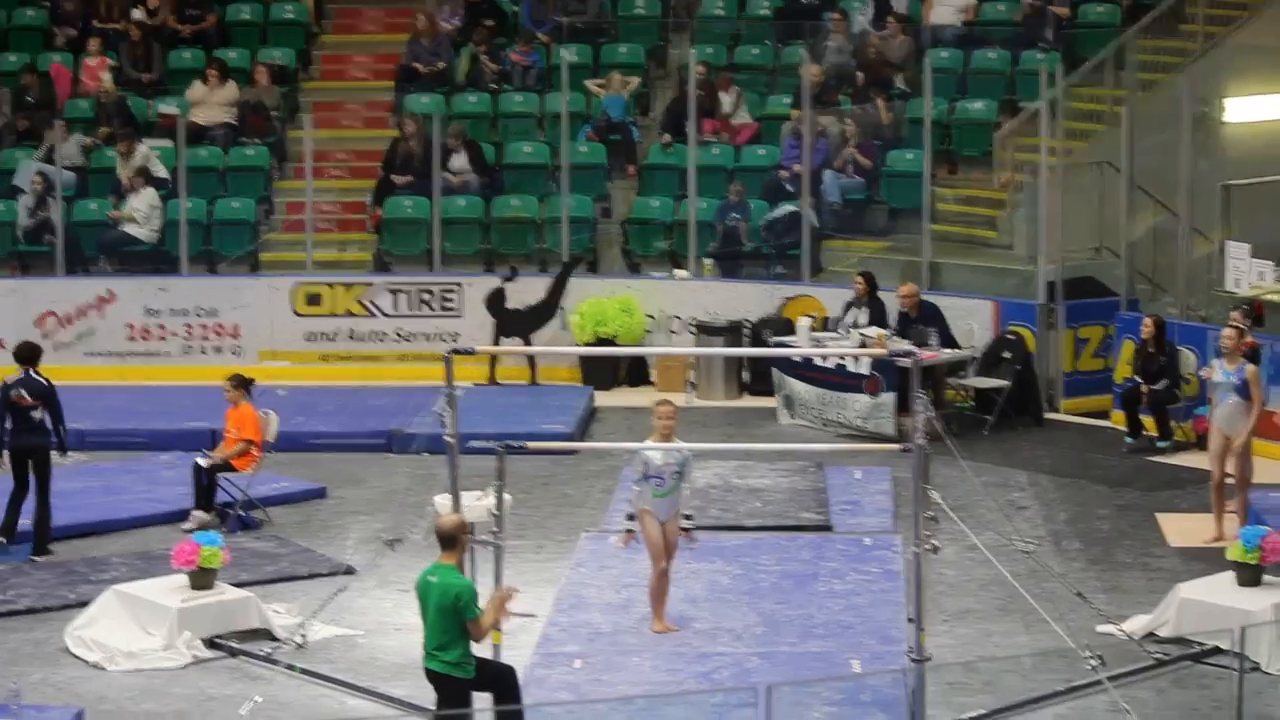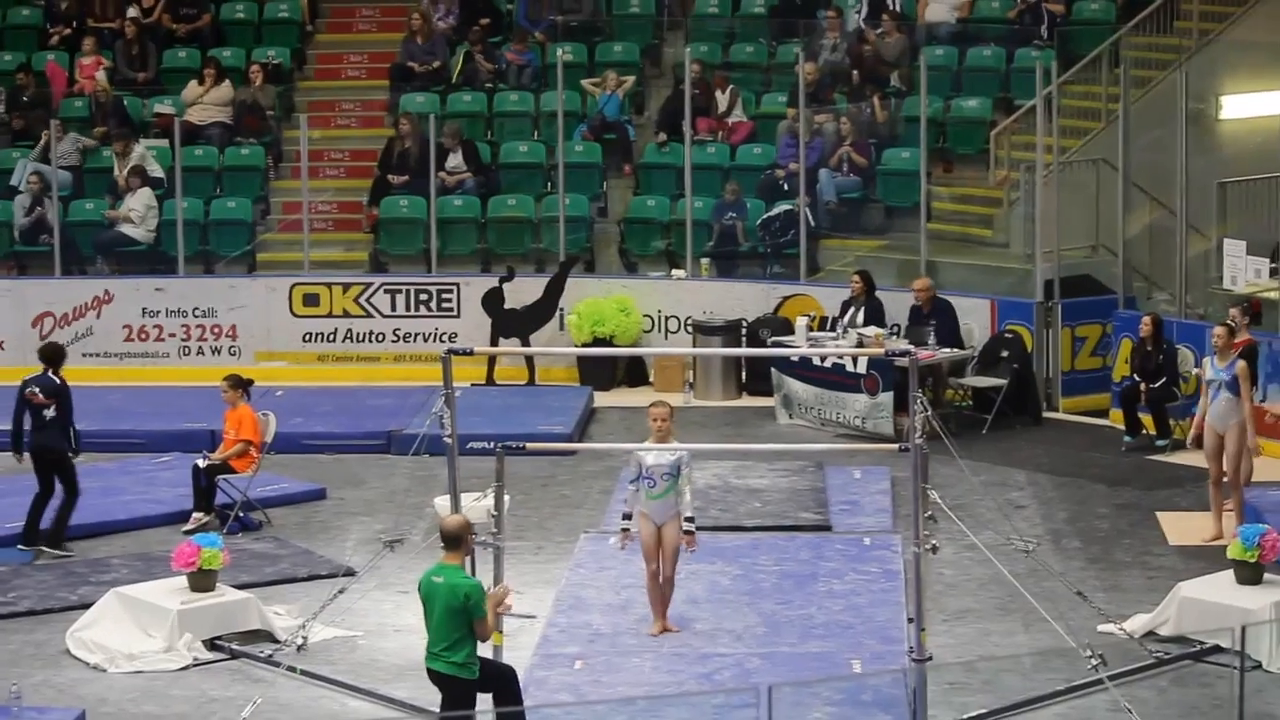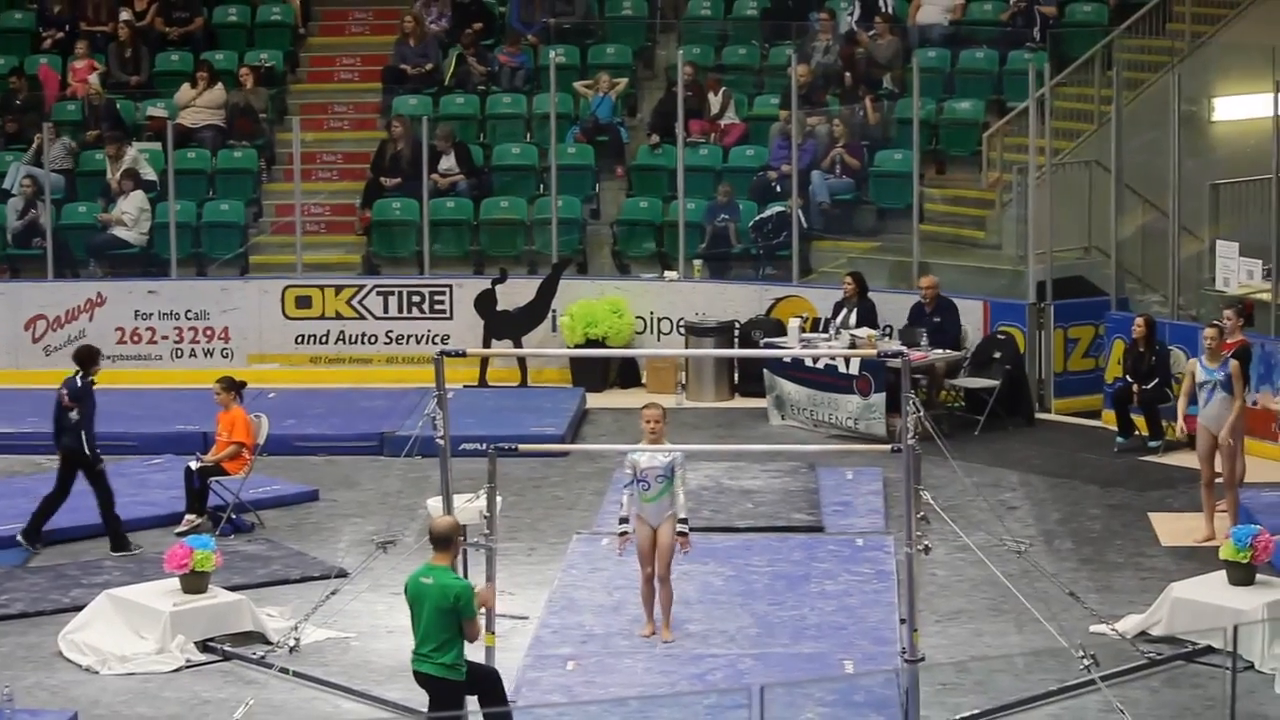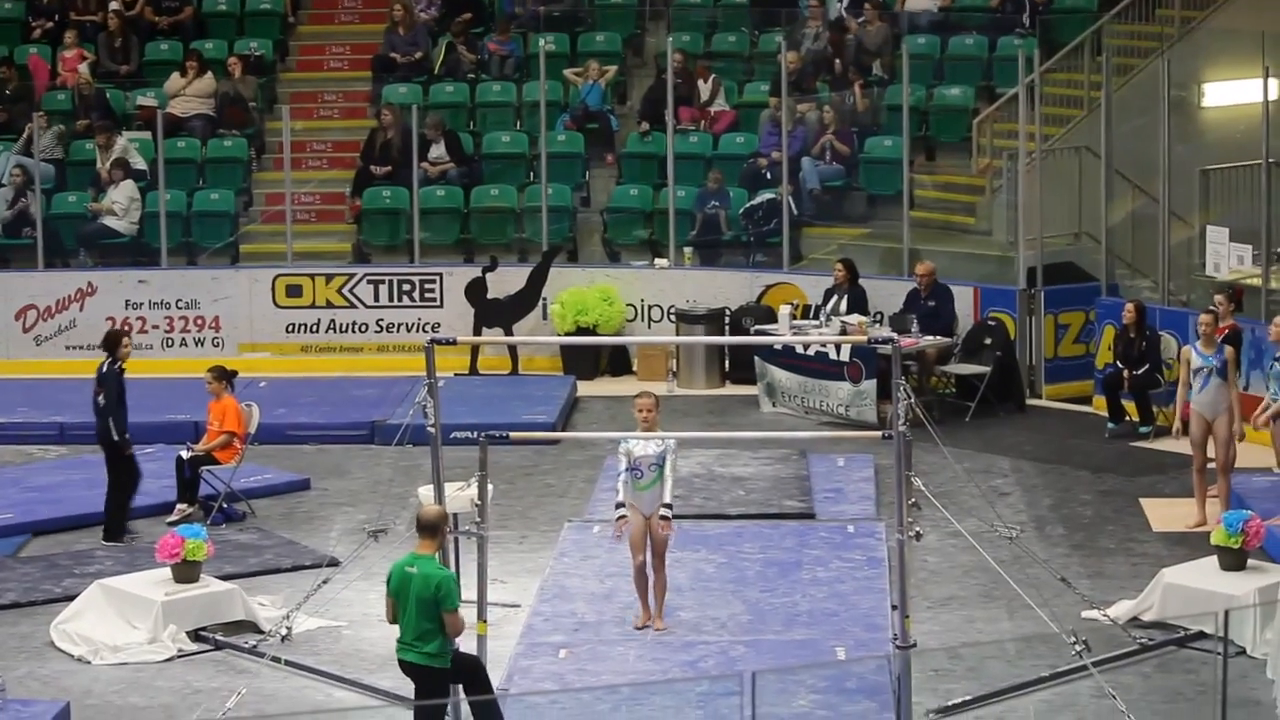
dt=0.3s
person 1, frame 1
left shoulder: (683, 451)
right shoulder: (645, 451)
left elbow: (684, 488)
right elbow: (637, 487)
left wrist: (686, 523)
right wrist: (630, 525)
left hip: (671, 514)
right hip: (649, 513)
left knee: (665, 568)
right knee: (659, 567)
left ankle: (661, 617)
right ankle: (656, 618)
person 1, frame 2
left shoulder: (680, 453)
right shoulder: (640, 453)
left elbow: (686, 489)
right elbow: (632, 488)
left wrist: (689, 527)
right wrist: (626, 524)
left hip: (671, 516)
right hip: (646, 516)
left knee: (669, 573)
right knee: (652, 571)
left ankle: (665, 616)
right ankle: (657, 620)
person 1, frame 3
left shoulder: (674, 454)
right shoulder: (633, 455)
left elbow: (679, 490)
right elbow: (628, 492)
left wrist: (683, 528)
right wrist: (624, 527)
left hip: (666, 518)
right hip: (642, 518)
left knee: (663, 574)
right knee: (647, 574)
left ankle: (666, 626)
right ankle: (649, 621)
person 1, frame 4
left shoulder: (667, 442)
right shoulder: (627, 443)
left elbow: (668, 478)
right elbow: (622, 478)
left wrist: (666, 512)
right wrist: (620, 512)
left hip: (658, 508)
right hip: (635, 508)
left knee: (658, 565)
right knee: (638, 563)
left ankle: (658, 614)
right ankle: (645, 611)
person 2, frame 1
left shoulder: (1249, 370)
right shoulder: (1215, 365)
left elbow: (1257, 405)
left wrist: (1246, 435)
left hip: (1240, 429)
right hip: (1218, 427)
left knee: (1240, 481)
right knee: (1216, 480)
right ankle: (1218, 529)
person 2, frame 2
left shoulder: (1240, 366)
right shoulder: (1207, 363)
left elbow: (1247, 401)
left wrist: (1251, 434)
right wrist: (1195, 425)
left hip: (1233, 424)
right hip: (1211, 424)
left knee: (1233, 478)
right knee: (1214, 477)
left ankle: (1239, 527)
right ankle: (1217, 527)
person 2, frame 3
left shoulder: (1232, 365)
right shoulder: (1194, 364)
left elbow: (1239, 400)
right elbow: (1184, 395)
left wrist: (1228, 428)
right wrist: (1180, 419)
left hip: (1227, 425)
right hip: (1204, 425)
left knee: (1229, 479)
right knee: (1206, 479)
left ankle: (1233, 528)
right ankle: (1209, 528)
person 2, frame 4
left shoulder: (1227, 352)
right shoulder: (1188, 351)
left elbow: (1233, 387)
right elbow: (1183, 385)
left wrist: (1238, 420)
right wrist: (1177, 418)
left hip: (1222, 412)
right hip: (1198, 411)
left knee: (1223, 464)
right knee: (1199, 465)
left ankle: (1224, 514)
right ankle: (1200, 514)
person 3, frame 1
right shoulder: (45, 385)
right elbow: (57, 417)
right wrist: (62, 444)
right hip: (40, 444)
left knee: (20, 489)
right knee: (42, 496)
right ankle: (39, 548)
person 3, frame 2
left shoulder: (27, 383)
right shoulder: (59, 385)
left elbow: (18, 417)
right elbow: (67, 420)
left wrist: (16, 446)
right wrist: (74, 447)
left hip: (36, 444)
right hip: (55, 445)
left knee: (45, 489)
right knee: (71, 491)
left ankle: (28, 539)
right ankle: (54, 540)
person 3, frame 3
left shoulder: (66, 384)
right shoulder: (84, 388)
left elbow: (58, 418)
right elbow: (86, 425)
left wrist: (59, 445)
right wrist: (95, 456)
left hip: (67, 446)
right hip: (80, 448)
left knee: (60, 492)
right knee: (104, 494)
left ankle: (30, 535)
right ankle: (119, 544)
person 3, frame 4
left shoulder: (108, 369)
right shoulder: (111, 372)
right elbow: (111, 410)
right wrist: (122, 440)
left hip: (107, 433)
right hip: (112, 434)
left knee: (130, 477)
right knee: (118, 481)
left ankle: (118, 526)
right ankle: (112, 534)
person 4, frame 1
left shoulder: (425, 577)
right shoulder: (462, 586)
right elbow: (478, 635)
left wrist: (487, 611)
right wrist: (494, 607)
left hip: (436, 664)
right hip: (453, 671)
left knee: (505, 675)
person 4, frame 2
left shoulder: (427, 578)
right shoulder: (469, 586)
right elbow: (483, 635)
left wrist: (485, 606)
right wrist: (490, 606)
left hip: (436, 664)
right hip: (457, 672)
left knee: (505, 676)
person 4, frame 3
left shoulder: (413, 580)
right shoulder: (459, 586)
right elbow: (472, 635)
left wrist: (472, 604)
right wrist: (477, 605)
left hip: (422, 666)
right hip: (444, 673)
left knee: (490, 678)
person 4, frame 4
left shoulder: (397, 569)
right shoulder: (442, 577)
left elbow: (391, 617)
right elbow: (454, 630)
right wrist: (461, 624)
left hip: (407, 655)
right hip: (430, 662)
left knee: (474, 667)
